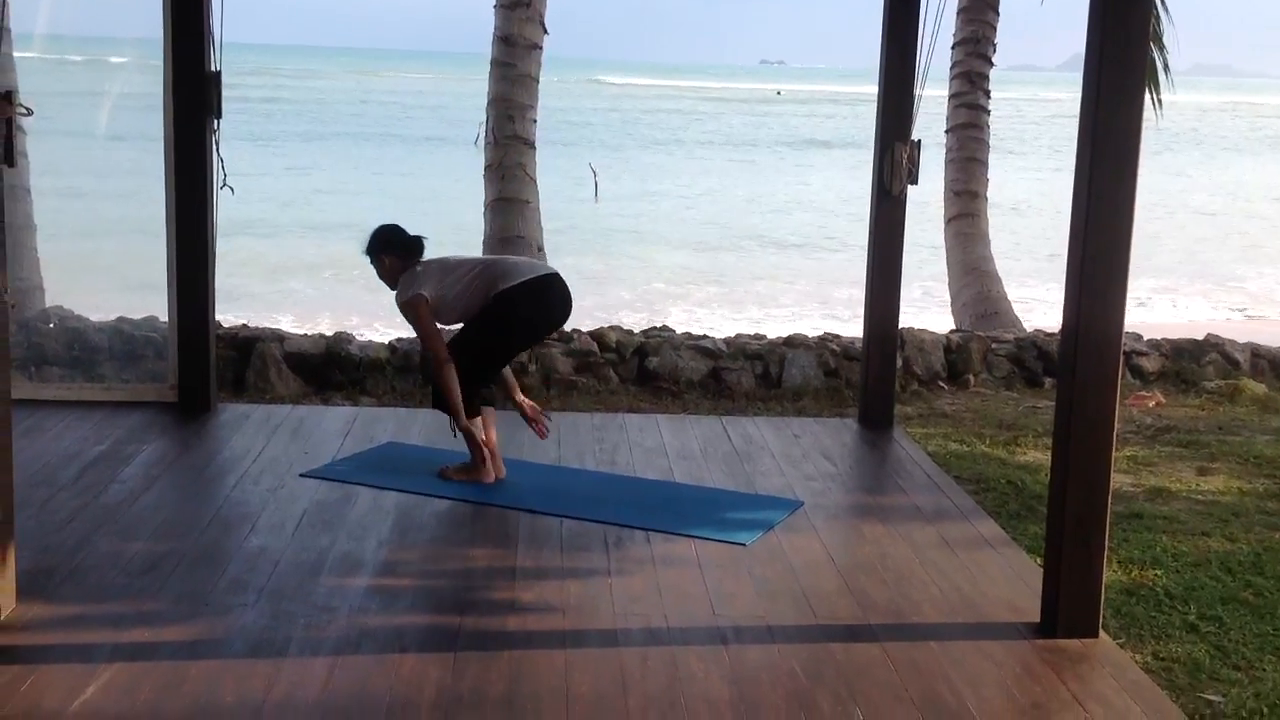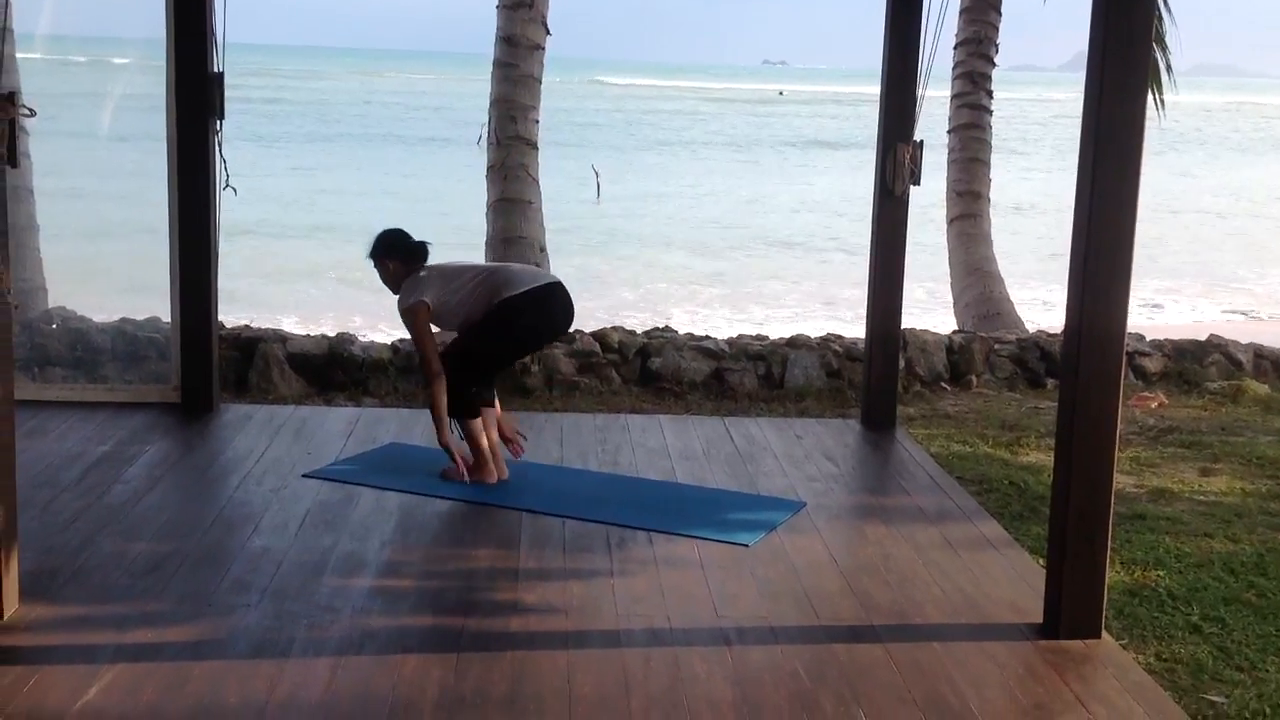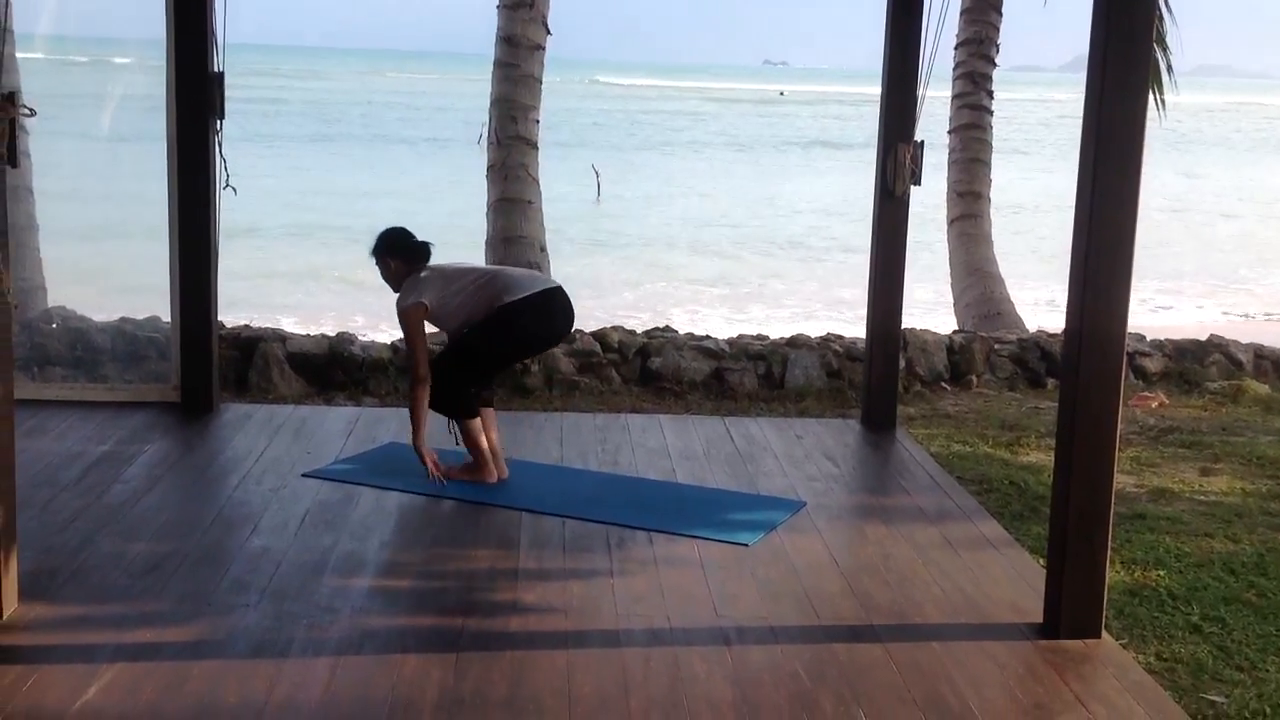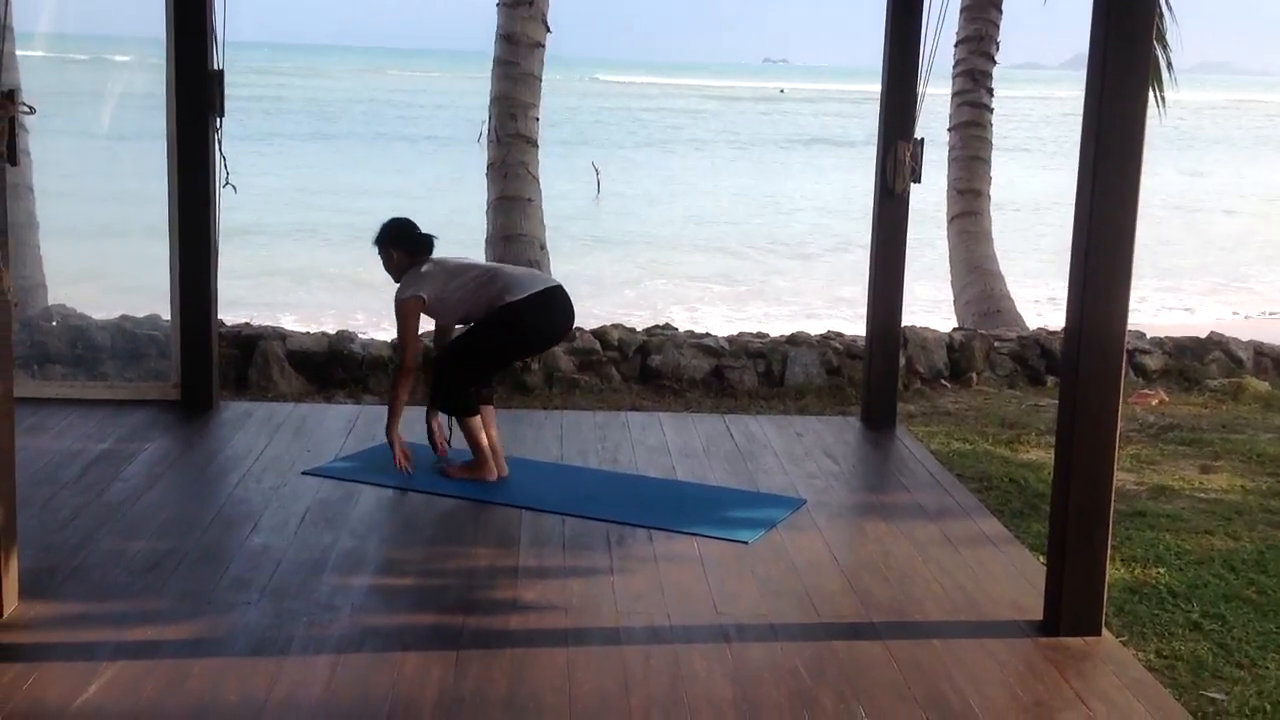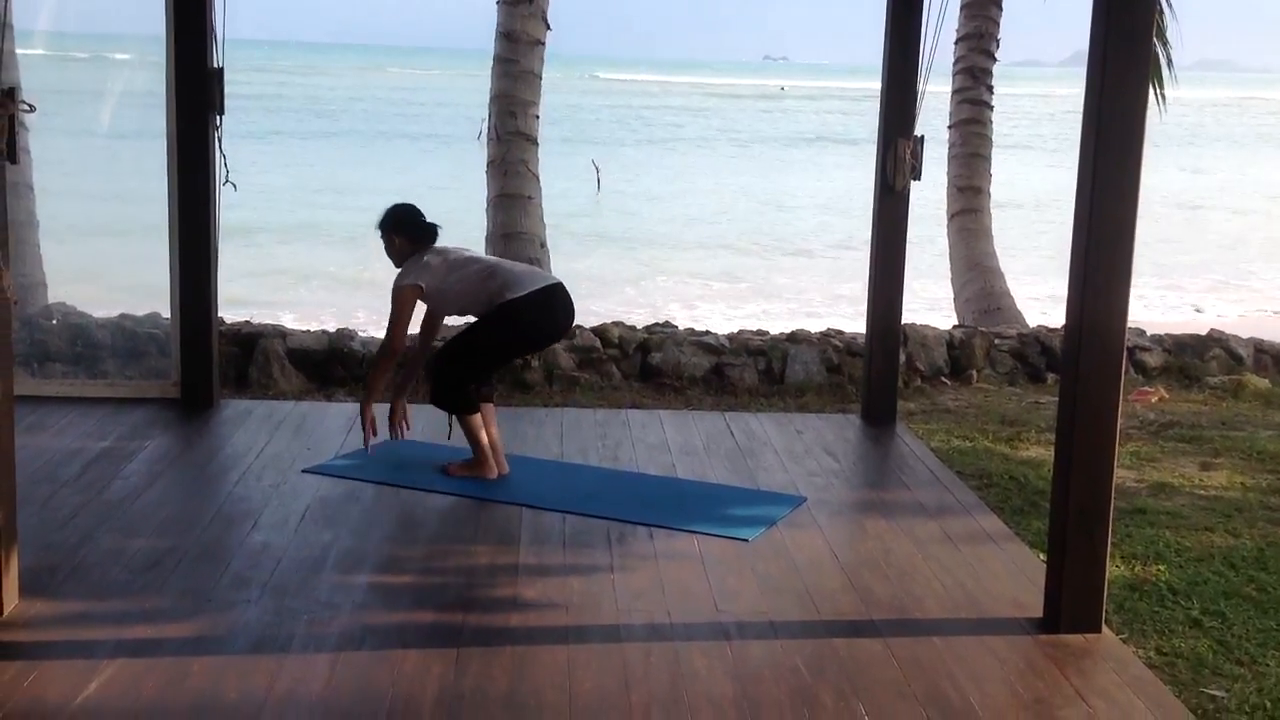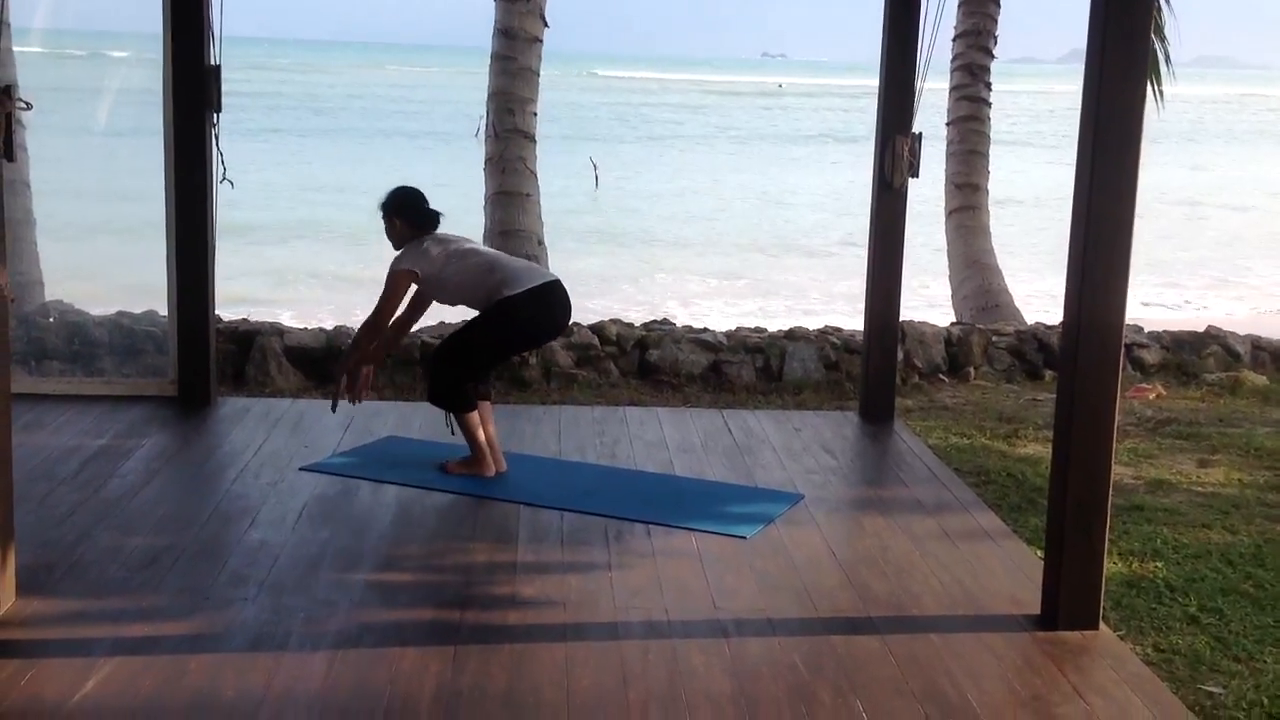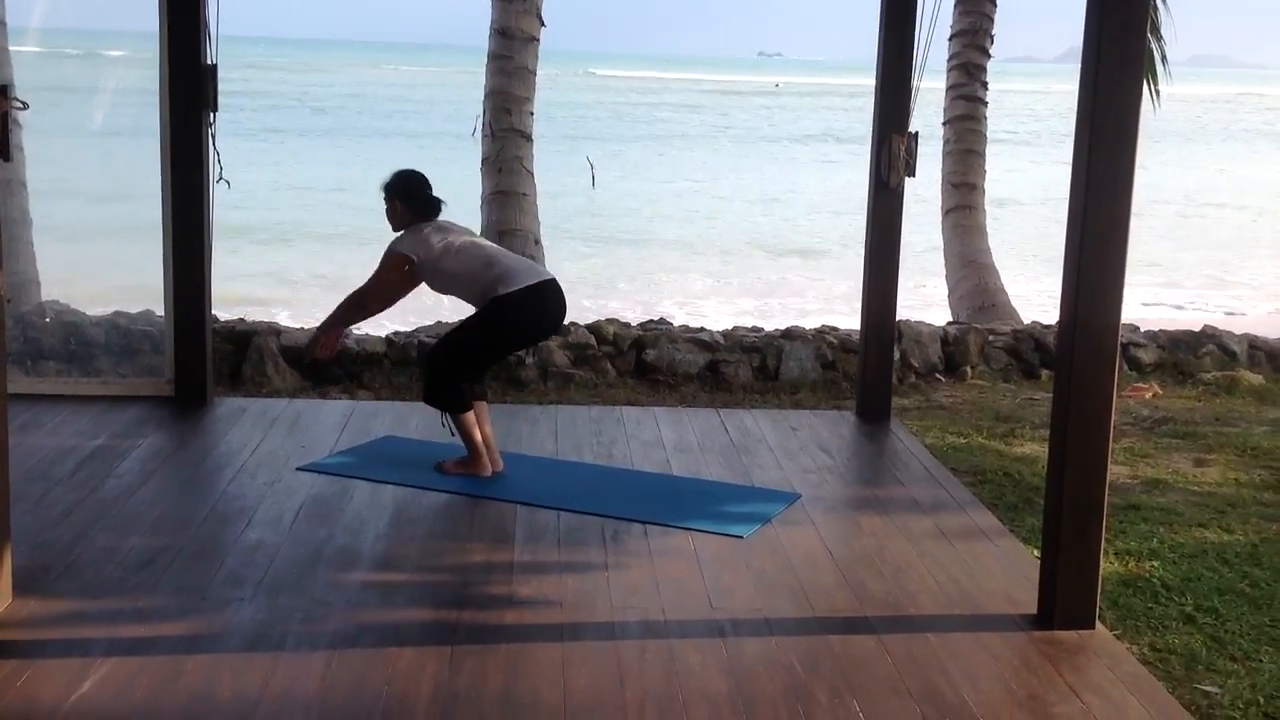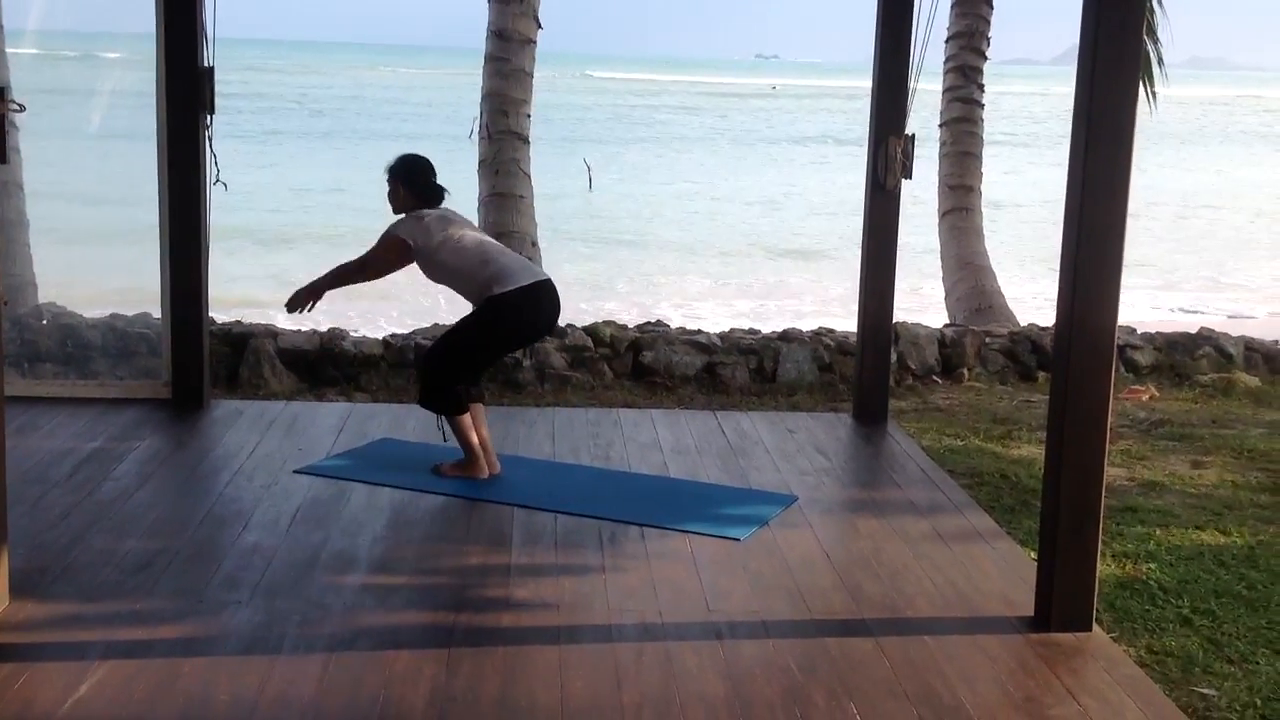
dt=0.1s
person 1, frame 1
left shoulder: (409, 292)
right shoulder: (434, 271)
left elbow: (440, 360)
right elbow: (489, 344)
left wrist: (463, 423)
right wrist: (517, 397)
left hip: (527, 297)
right hip: (553, 290)
left knee: (457, 369)
right knee: (475, 364)
left ankle: (481, 467)
right ankle: (492, 460)
person 1, frame 2
left shoulder: (411, 298)
right shoulder: (437, 277)
left elbow: (434, 371)
right elbow: (490, 345)
left wrist: (445, 436)
right wrist: (497, 415)
left hip: (529, 305)
right hip: (555, 298)
left knee: (456, 372)
right knee: (476, 367)
left ankle: (483, 467)
right ankle: (494, 461)
person 1, frame 3
left shoulder: (410, 297)
right shoulder: (438, 277)
left elbow: (421, 374)
right elbow: (456, 352)
left wrist: (419, 441)
left hip: (529, 311)
right hip: (557, 305)
left knee: (449, 374)
right knee: (470, 367)
left ankle: (483, 467)
right ankle: (495, 462)
person 1, frame 4
left shoulder: (409, 290)
right shoulder: (440, 271)
left elbow: (408, 366)
right elbow: (444, 345)
left wrist: (392, 431)
right wrist: (433, 416)
left hip: (530, 310)
right hip: (556, 304)
left knee: (448, 373)
right knee: (470, 365)
left ankle: (483, 465)
right ankle: (495, 459)
person 1, frame 5
left shoulder: (411, 275)
right shoulder: (443, 261)
left elbow: (393, 347)
right elbow: (425, 342)
left wrist: (366, 405)
right wrist: (399, 397)
left hip: (531, 308)
right hip: (556, 302)
left knee: (448, 368)
right knee: (472, 365)
left ankle: (484, 463)
right ankle: (495, 456)
person 1, frame 6
left shoulder: (409, 259)
right shoulder: (440, 247)
left elbow: (378, 322)
right elbow: (408, 318)
left wrist: (345, 367)
right wrist: (368, 362)
left hip: (527, 305)
right hip: (553, 298)
left knee: (445, 366)
right knee: (466, 361)
left ankle: (481, 461)
right ankle: (493, 455)
person 1, frame 7
left shoulder: (411, 241)
right shoulder: (440, 231)
left elbow: (368, 294)
right elbow: (393, 292)
left wrist: (325, 331)
right wrist: (341, 326)
left hip: (521, 304)
right hip: (548, 298)
left knee: (441, 365)
right knee: (464, 362)
left ankle: (478, 460)
right ankle: (490, 454)
person 1, frame 8
left shoulder: (410, 227)
right shoulder: (441, 218)
left elbow: (360, 267)
right elbow: (380, 266)
left wrist: (313, 288)
right wrist: (324, 286)
left hip: (516, 305)
right hip: (542, 298)
left knee: (437, 367)
right knee: (458, 364)
left ankle: (475, 463)
right ankle: (486, 458)
